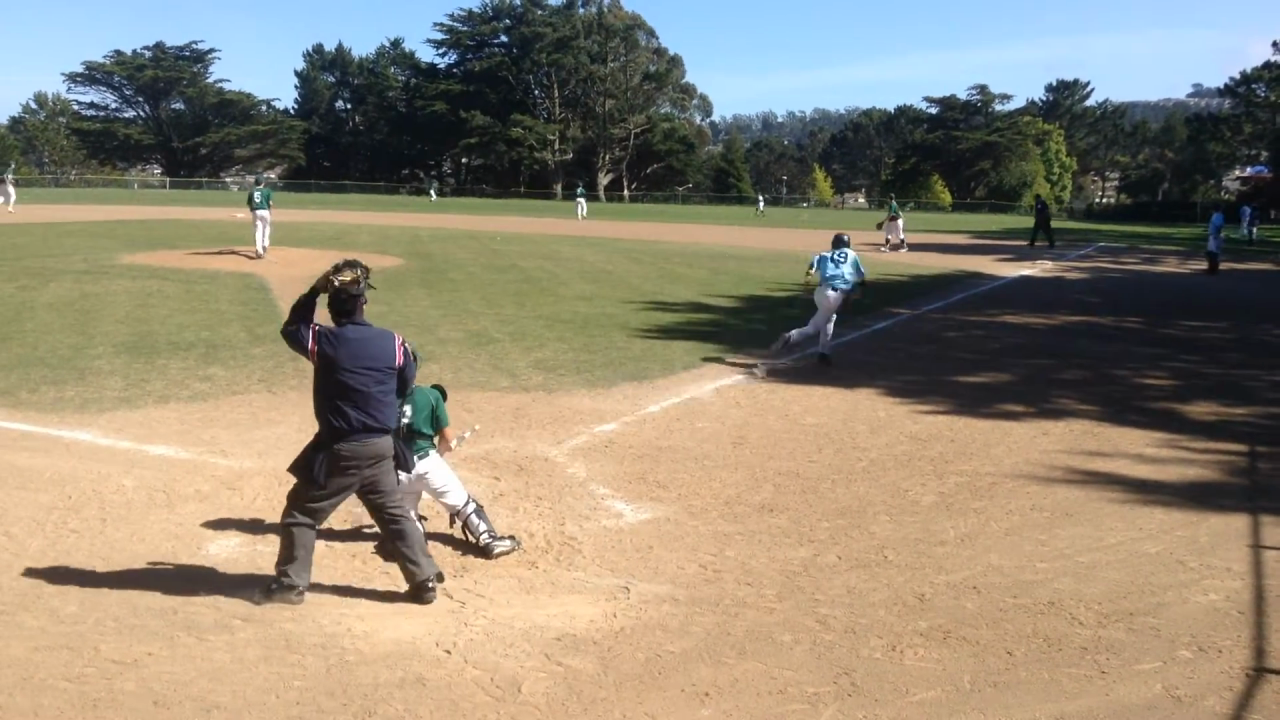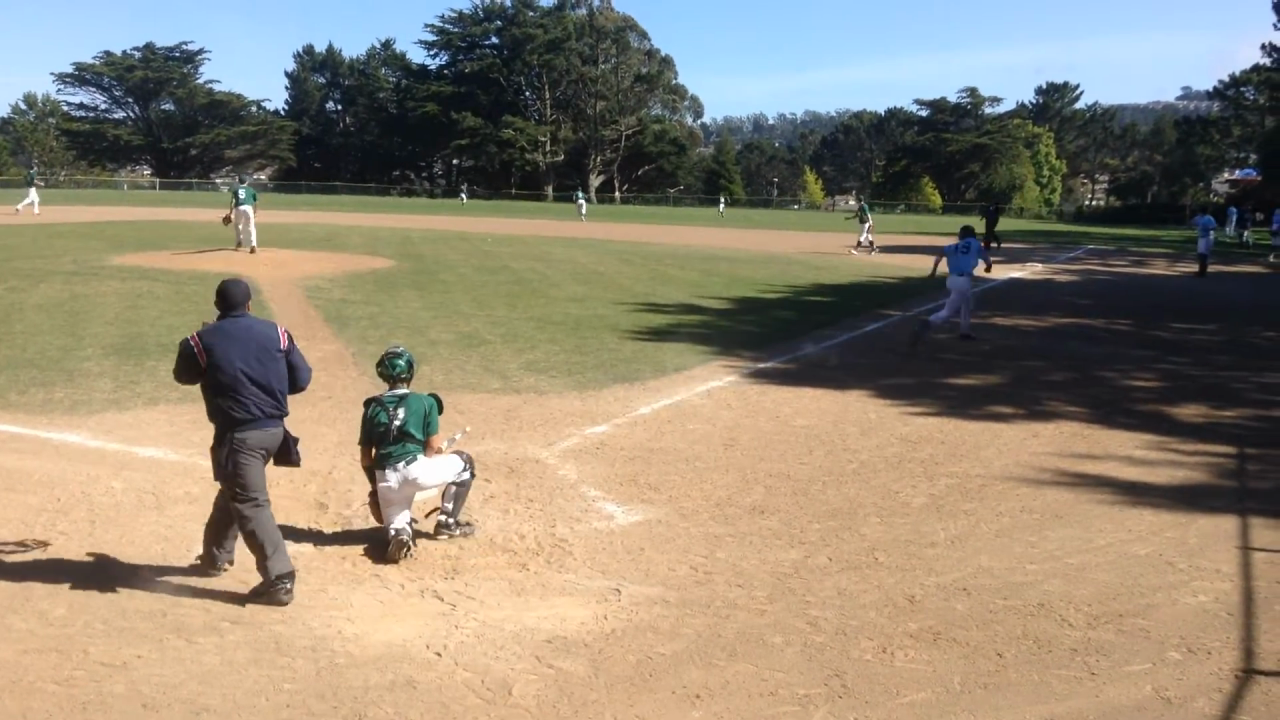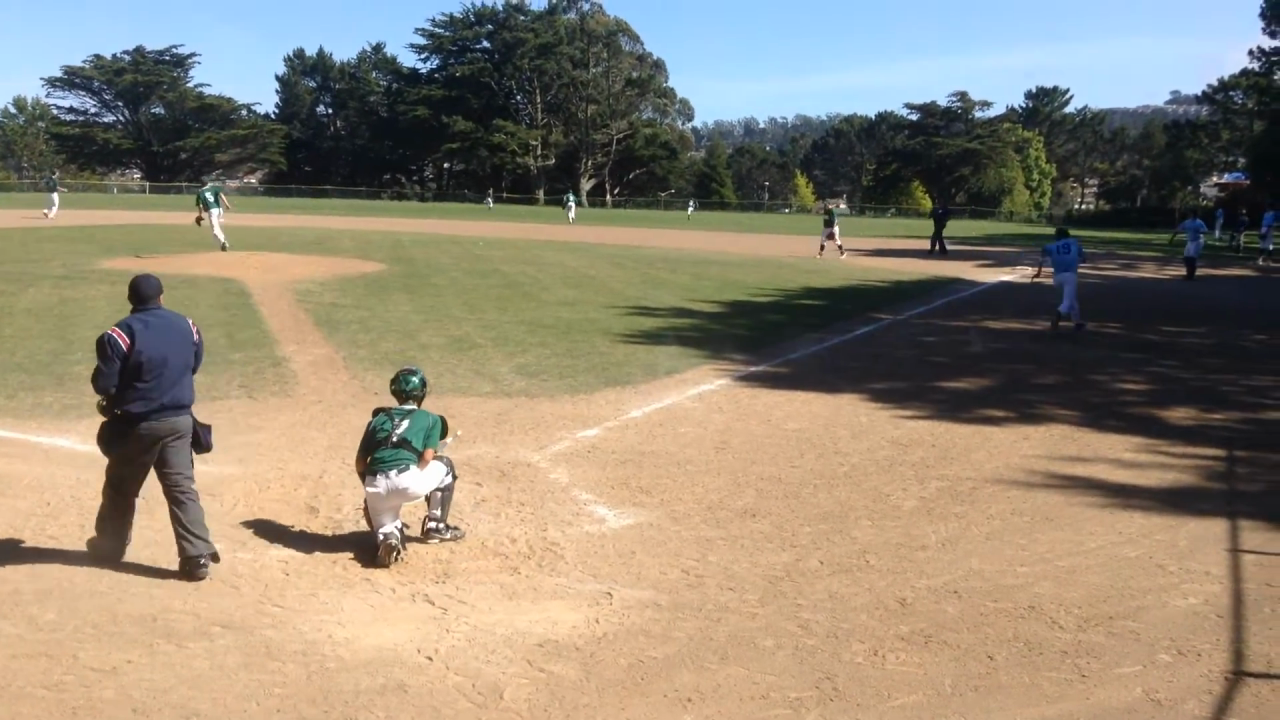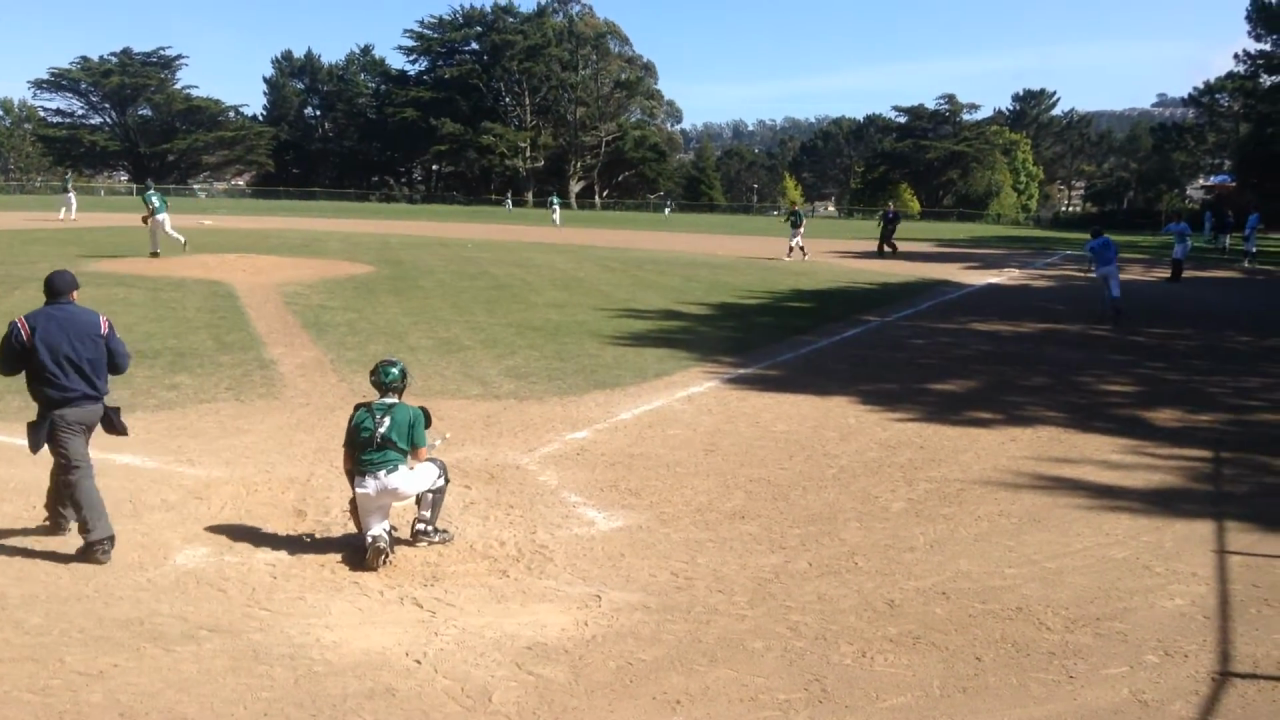
dt=0.5s
person 1, frame 1
left shoulder: (322, 340)
right shoulder: (393, 343)
left elbow: (291, 329)
right elbow: (406, 387)
left wrist: (315, 291)
left hip: (338, 448)
right hip: (379, 446)
left knee: (302, 513)
right knee: (395, 513)
left ankle: (290, 582)
right ankle: (425, 582)
person 1, frame 2
left shoulder: (204, 340)
right shoulder: (276, 333)
left elbow: (183, 375)
right elbow: (302, 379)
left hip: (239, 435)
right hip: (273, 430)
left knee: (252, 505)
right knee: (234, 491)
left ankle: (278, 579)
right ankle: (215, 556)
person 1, frame 3
left shoulder: (120, 334)
right shoulder: (186, 326)
left elbow: (103, 384)
left wrist: (112, 398)
left hip: (139, 425)
right hip: (179, 421)
left knee: (120, 484)
right knee: (182, 489)
left ankle: (108, 547)
right ankle: (198, 556)
person 1, frame 4
left shoulder: (26, 325)
right shoulder: (98, 321)
right elbow: (121, 363)
left hip: (59, 412)
right hip: (92, 407)
left knee: (76, 473)
right knee: (68, 464)
left ankle: (99, 540)
right ankle: (60, 518)
person 2, frame 1
right shoulder: (430, 395)
right elbow: (448, 438)
left hip: (397, 471)
right hip: (427, 463)
right knee: (463, 503)
right ankle: (490, 543)
person 2, frame 2
left shoulder: (372, 407)
right shoulder: (425, 401)
left elbow: (365, 458)
right elbow: (433, 447)
left wrist: (375, 488)
left hip: (386, 477)
right hip: (416, 469)
left knee: (396, 525)
right knee: (463, 463)
left ankle: (399, 535)
right ankle: (447, 523)
person 2, frame 3
left shoulder: (379, 418)
right shoulder: (431, 419)
left elbow: (360, 464)
right elbow: (426, 459)
left wrist: (372, 491)
left hip: (375, 485)
right hip: (406, 481)
left knee: (385, 528)
right knee: (444, 466)
left ankle: (388, 536)
right ankle: (436, 527)
person 2, frame 4
left shoulder: (359, 413)
right shoulder: (413, 413)
left elbow: (348, 461)
right elbow: (420, 456)
left wrist: (356, 493)
left hip: (364, 485)
right hip: (395, 481)
left knee: (374, 532)
right knee: (437, 468)
left ankle: (377, 541)
right ankle: (425, 529)
